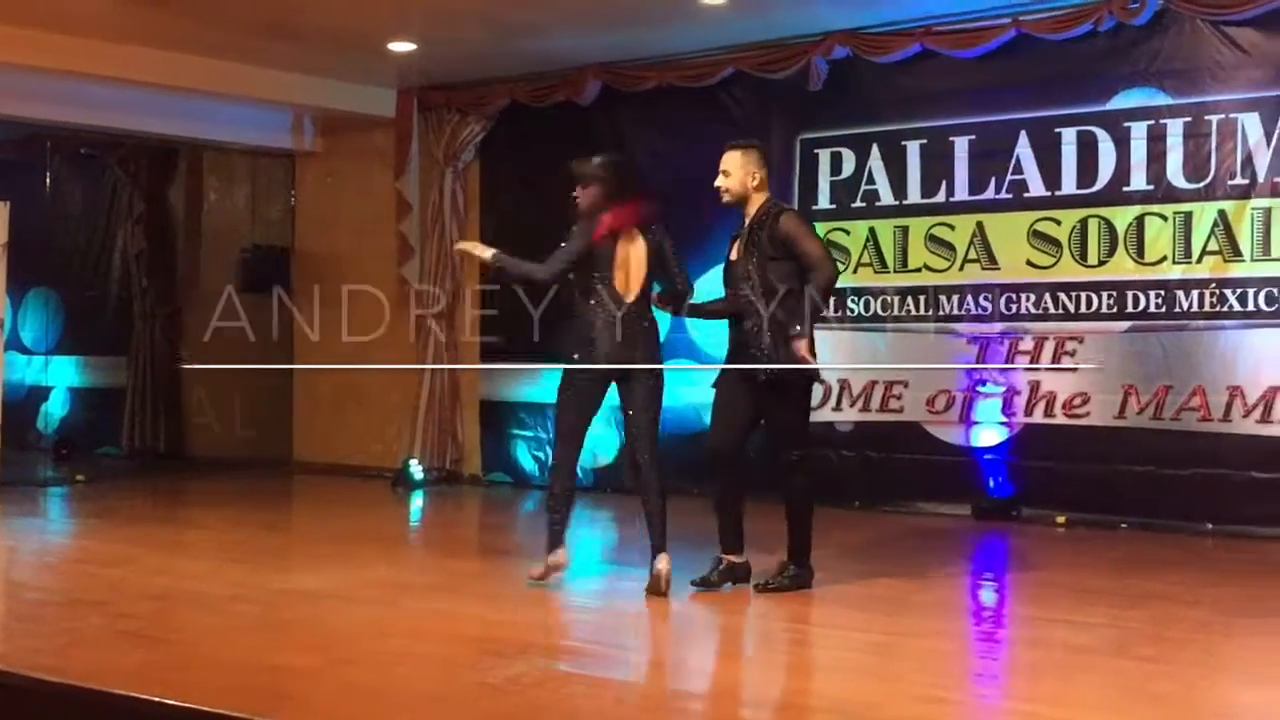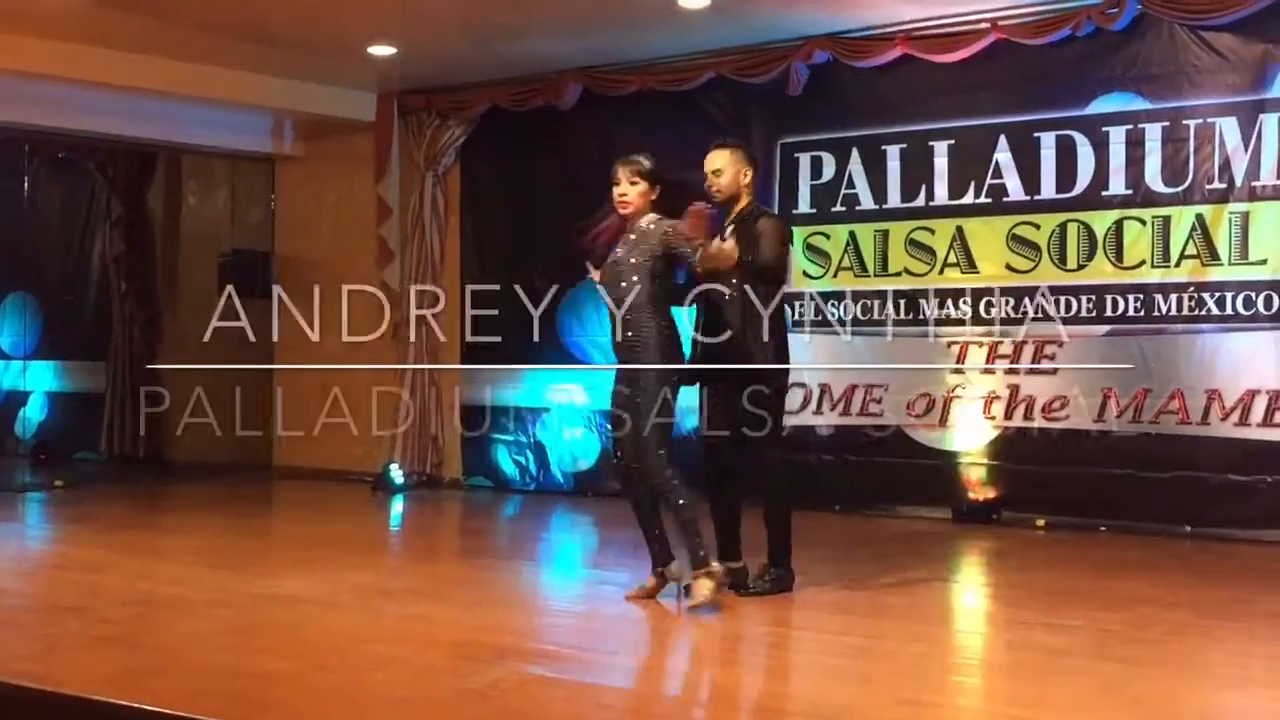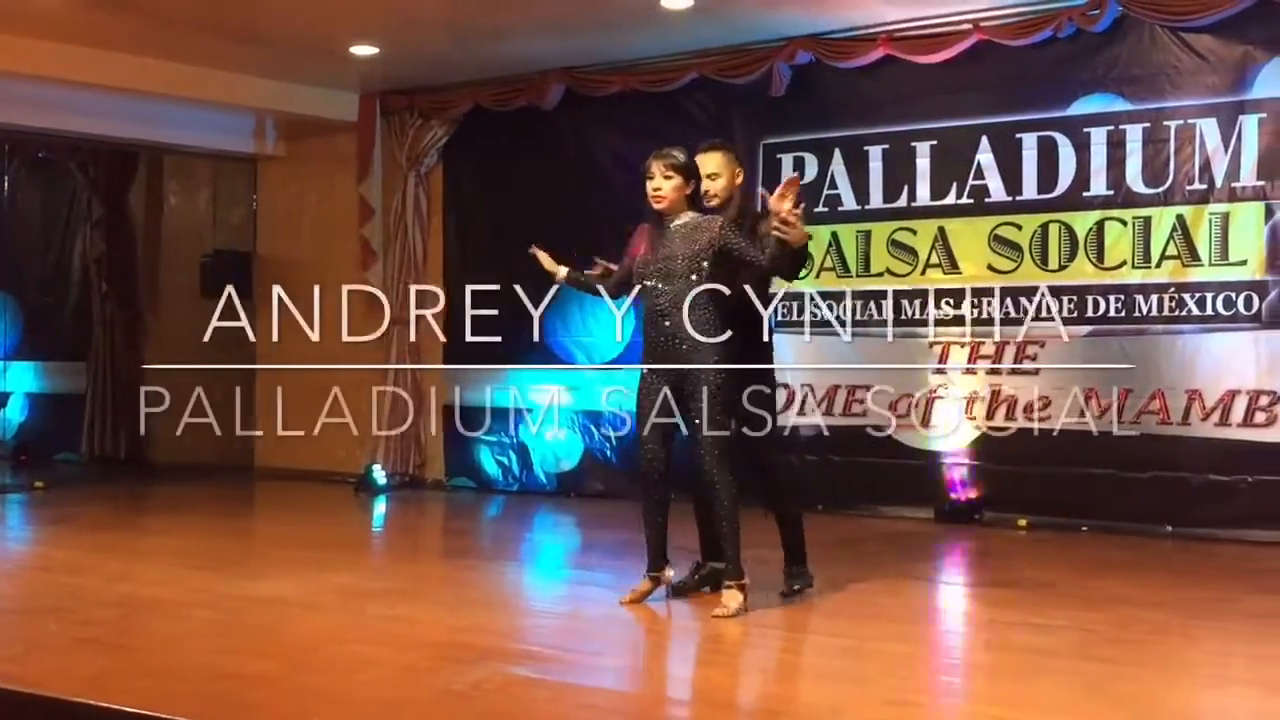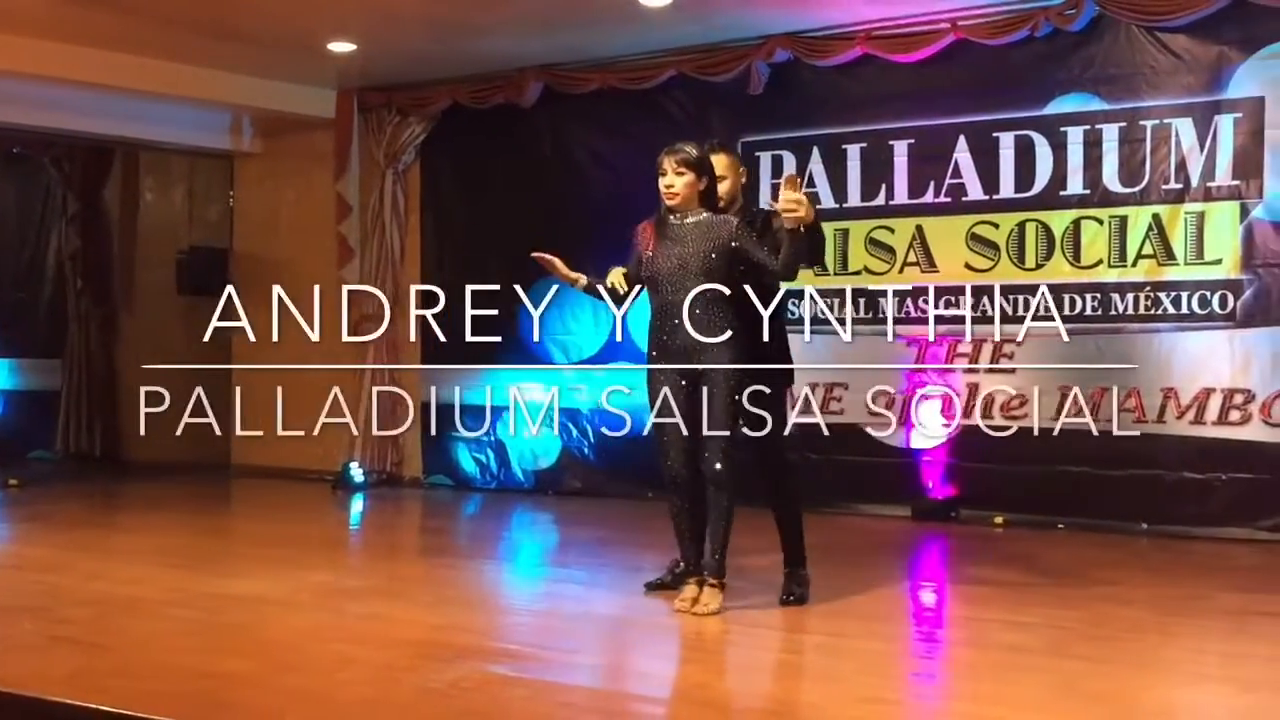
dt=0.3s
person 1, frame 1
left shoulder: (592, 229)
right shoulder: (651, 232)
left elbow: (547, 274)
right elbow: (678, 288)
left wrist: (491, 255)
left hip: (595, 350)
right hip: (643, 350)
left knee: (566, 448)
right knee: (644, 455)
left ankle: (555, 548)
right ankle: (659, 557)
person 1, frame 2
left shoulder: (665, 231)
right shoulder: (624, 238)
left elbow: (702, 265)
left wrist: (700, 243)
right wrist: (605, 280)
left hip: (653, 355)
right hip: (631, 360)
left knee: (651, 459)
right knee: (629, 463)
left ankle: (703, 565)
right ankle: (663, 567)
person 1, frame 3
left shoulder: (714, 228)
right shoulder: (644, 237)
left elbow: (766, 264)
right elbow: (613, 286)
right wrist: (560, 272)
left hip: (703, 357)
right hip: (656, 361)
left knee: (713, 463)
right knee: (650, 464)
left ankle: (733, 580)
right ankle: (656, 569)
person 1, frame 4
left shoulder: (727, 229)
right shoulder: (648, 234)
left elbow: (780, 272)
right elbow: (624, 292)
right wrist: (575, 278)
left hip: (716, 355)
right hip: (666, 358)
left knee: (716, 463)
right knee: (676, 468)
left ankle: (715, 577)
right ankle: (691, 574)
person 2, frame 1
left shoulder: (784, 222)
right shoulder: (741, 234)
left elbow: (824, 271)
left wrist: (803, 331)
right wrist: (682, 308)
left hip: (781, 362)
right hip: (743, 362)
left knee: (785, 460)
right knee: (721, 451)
left ankle: (799, 563)
right ankle: (733, 556)
person 2, frame 2
left shoulder: (765, 225)
right shoulder: (716, 232)
left elbow: (770, 270)
right elbow: (698, 292)
left wrist: (735, 261)
left hip: (757, 364)
right hip: (718, 363)
left knee: (761, 462)
right knee: (717, 463)
left ankle: (779, 566)
right ankle: (731, 563)
person 2, frame 3
left shoulder: (758, 228)
left elbow: (785, 268)
left wrist: (798, 242)
right wrist: (611, 273)
left hip: (747, 364)
left knee: (757, 461)
left ankle: (797, 562)
right ankle: (711, 561)
person 2, frame 4
left shoulder: (766, 225)
left elbow: (807, 257)
left wrist: (807, 224)
right wrist: (623, 274)
left hip: (760, 363)
left knee: (770, 462)
left ankle: (795, 568)
